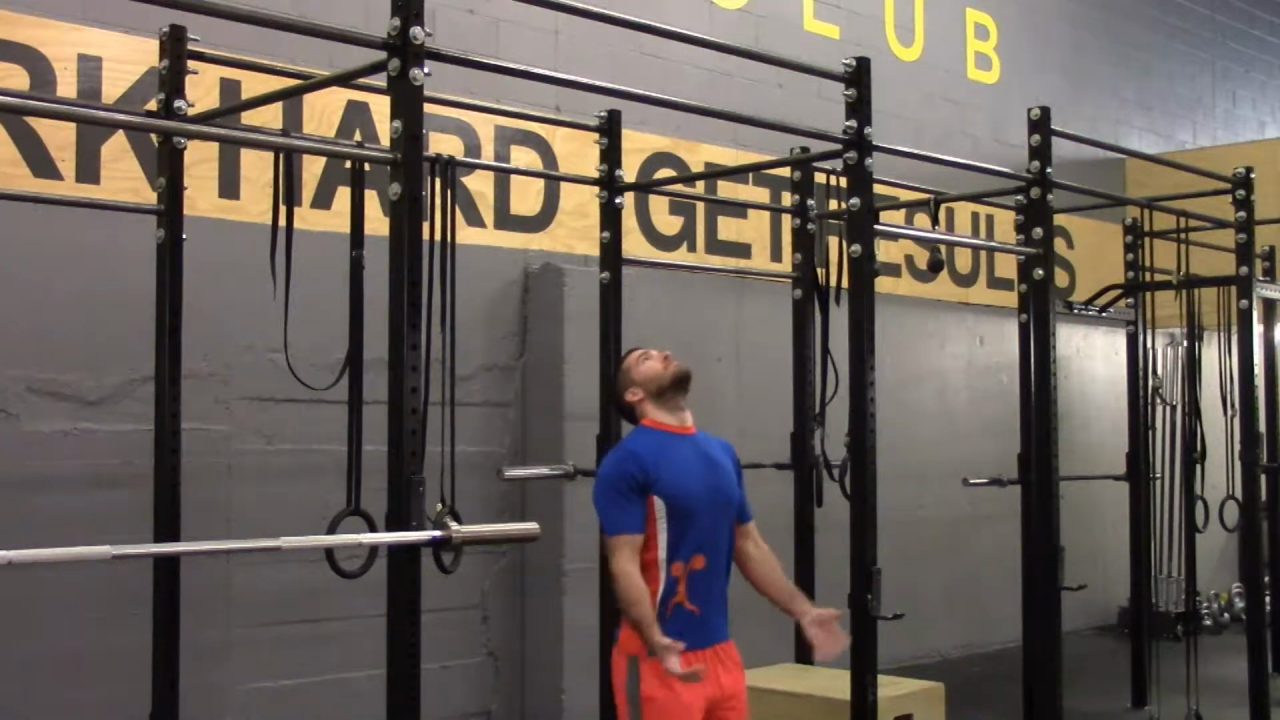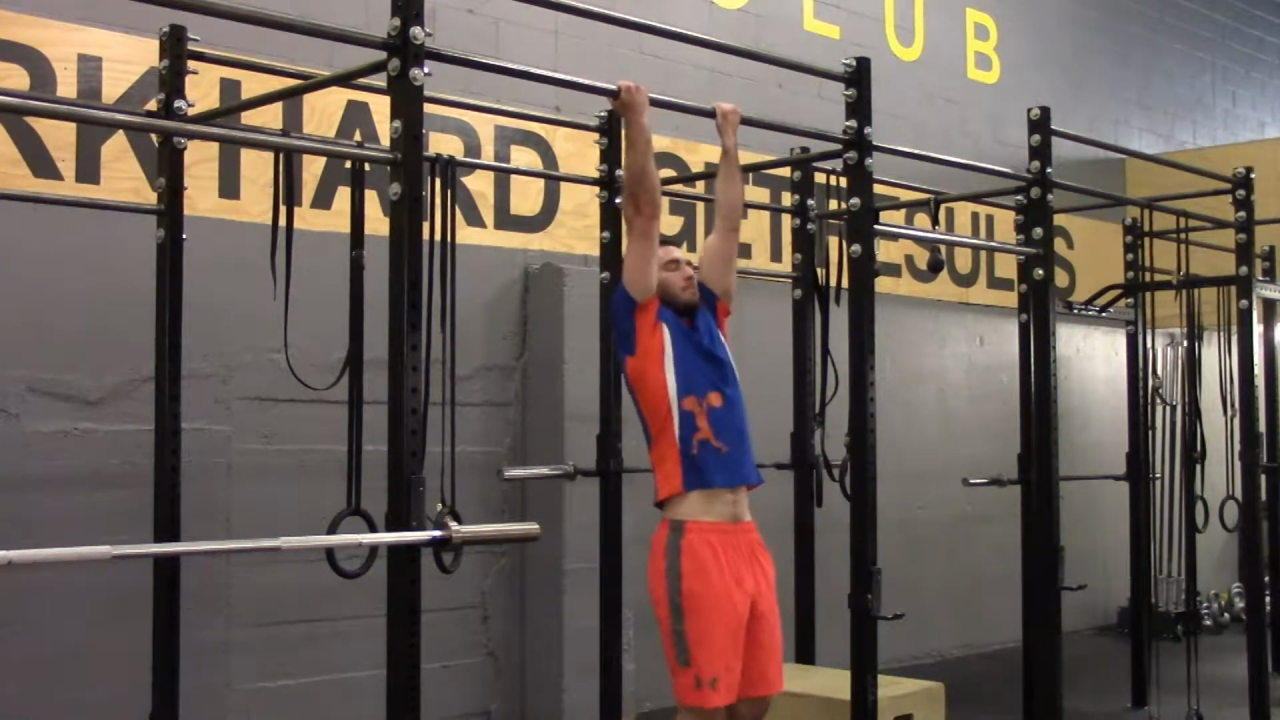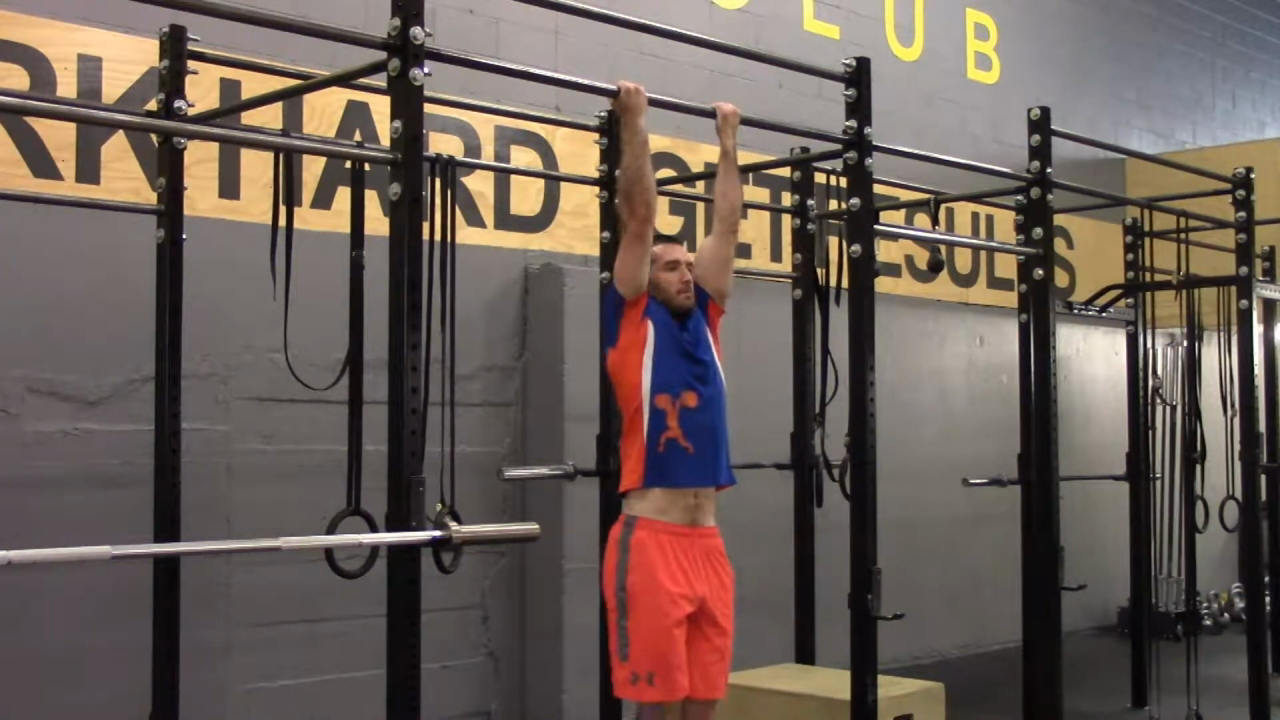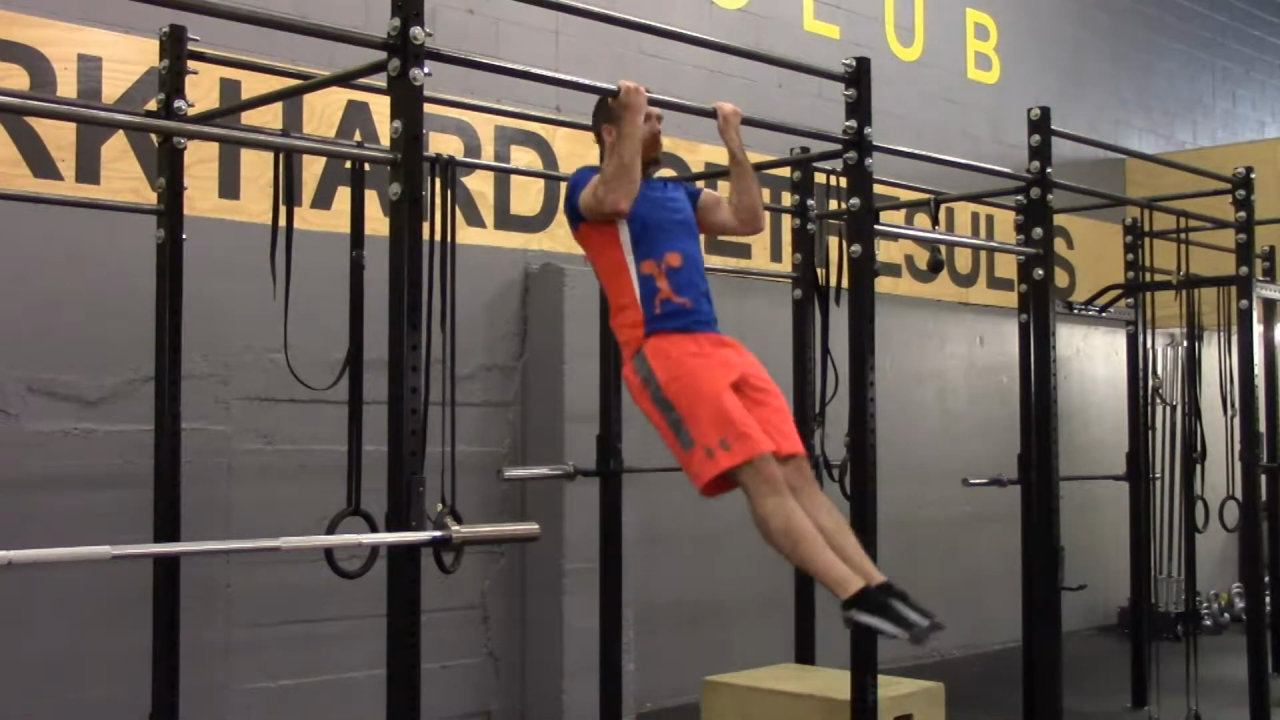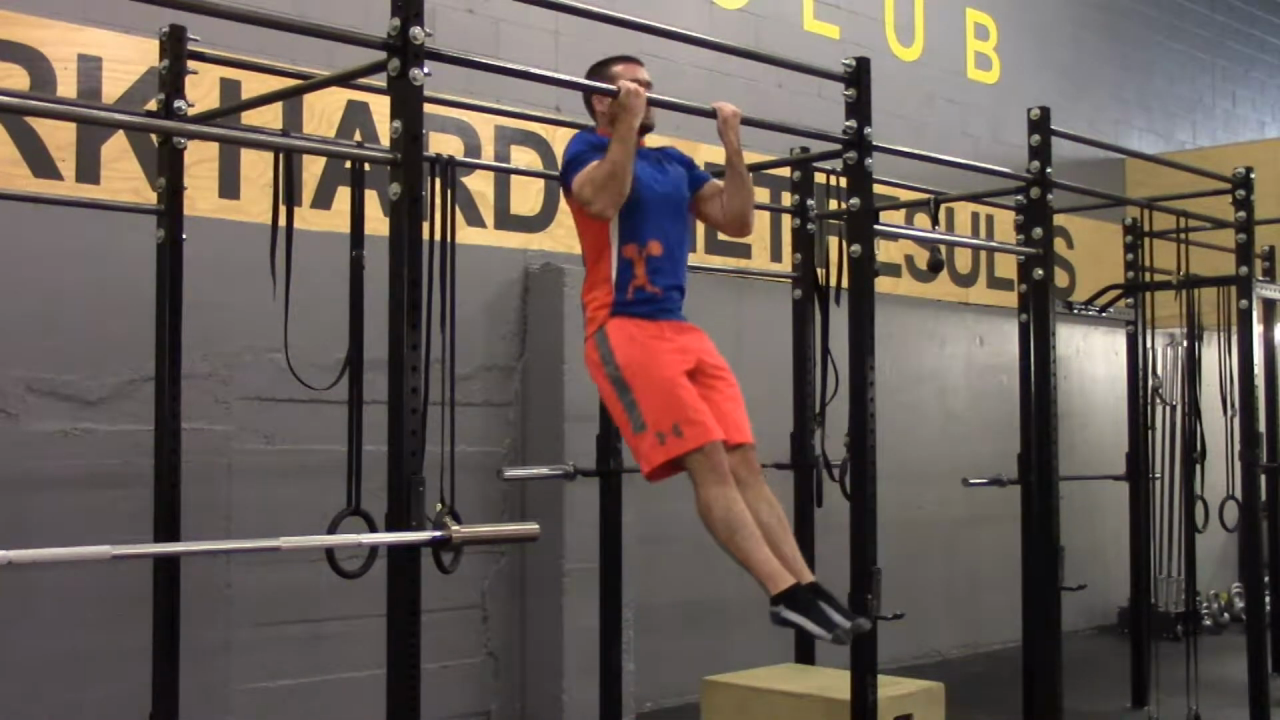
dt=1s
person 1, frame 1
left shoulder: (721, 452)
right shoulder: (628, 461)
left elbow: (749, 546)
right elbow: (624, 564)
left wrist: (803, 611)
right wrist: (655, 642)
left hip: (719, 651)
right hip: (661, 656)
person 1, frame 2
left shoulder: (710, 322)
right shoulder: (643, 328)
left elbow: (727, 225)
right elbow: (644, 217)
left wrist: (728, 140)
right wrist: (636, 121)
left hip: (747, 542)
right hip: (693, 544)
person 1, frame 3
left shoulder: (703, 321)
right shoulder: (632, 323)
left elbow: (725, 227)
right elbow: (638, 219)
left wrist: (727, 141)
right wrist: (634, 123)
left hip: (707, 547)
right hip: (650, 546)
person 1, frame 4
left shoulder: (676, 191)
right shoulder: (588, 186)
left elbow: (748, 220)
right elbow: (618, 198)
left wrist: (732, 142)
right wrist: (629, 114)
left hip: (720, 345)
right hip: (661, 353)
left knee: (798, 475)
right knee: (762, 475)
left ankle: (877, 587)
right ankle: (854, 597)
person 1, frame 5
left shoulder: (674, 162)
right shoulder: (589, 147)
left elbow: (738, 221)
right elbow: (603, 202)
left wrist: (731, 143)
right wrist: (626, 127)
left hip: (681, 330)
right hip: (623, 329)
left knee: (744, 464)
right knee: (709, 464)
left ankle: (807, 586)
right ankle: (785, 594)
